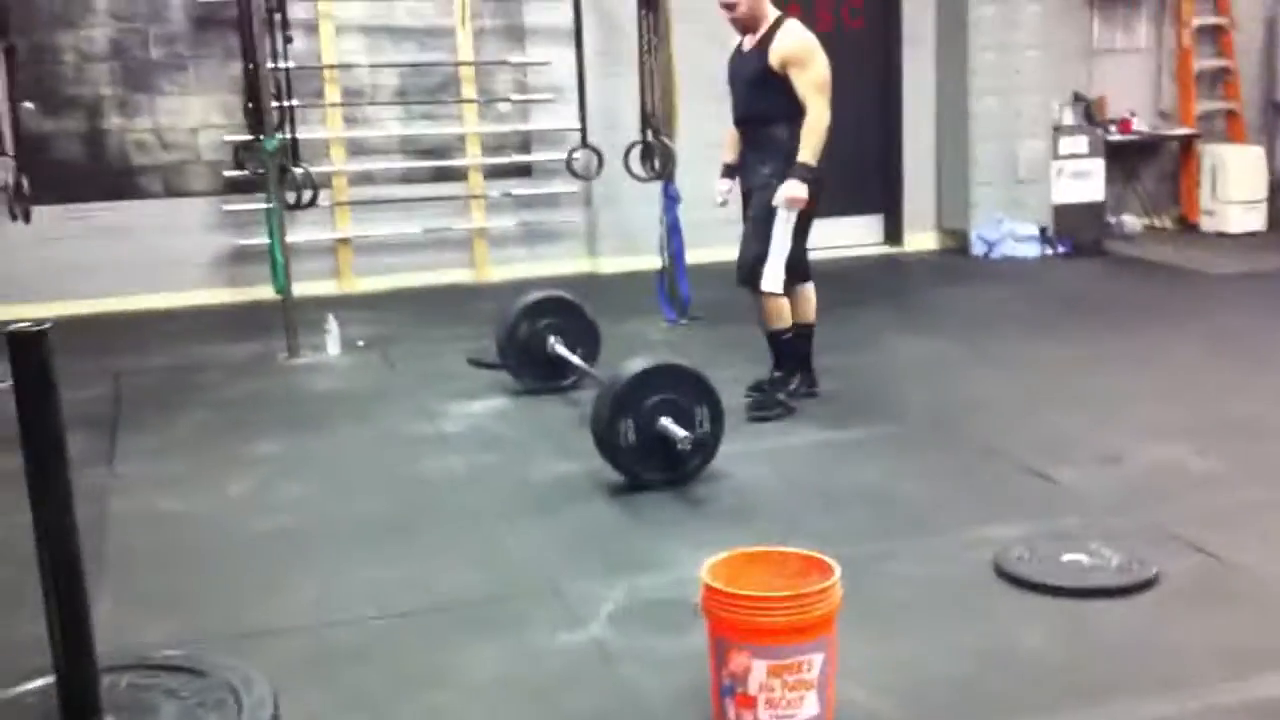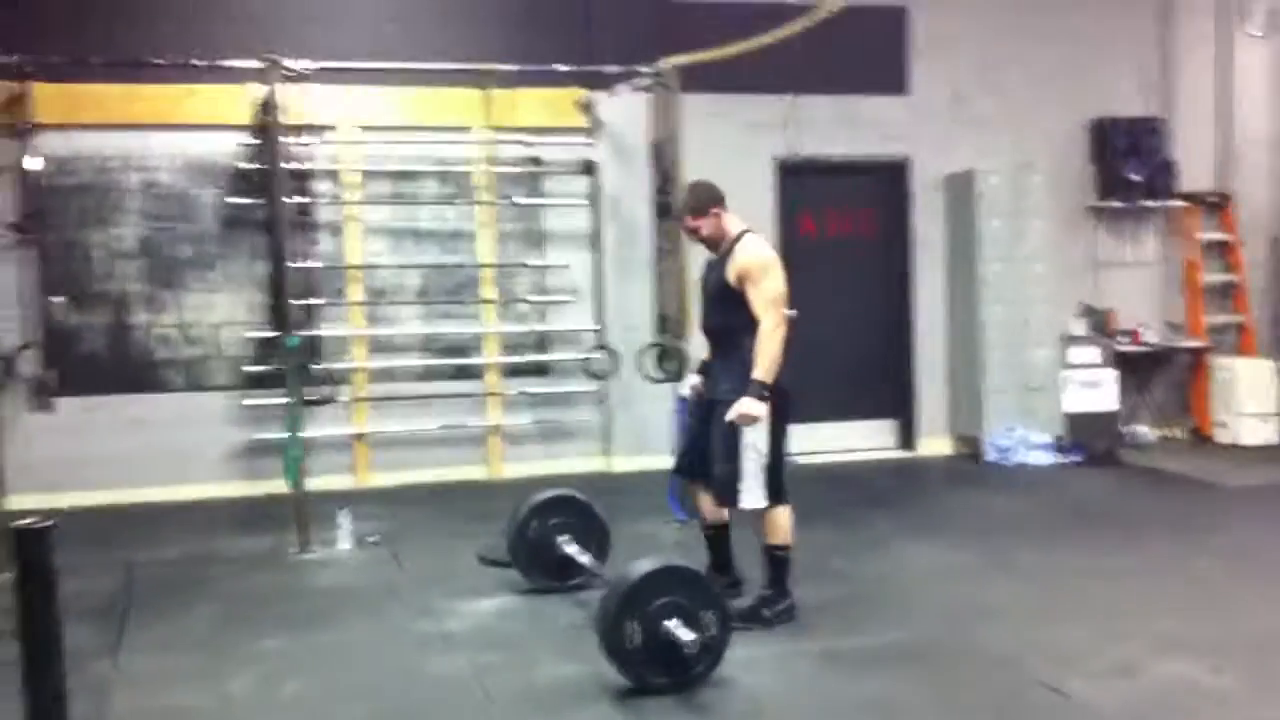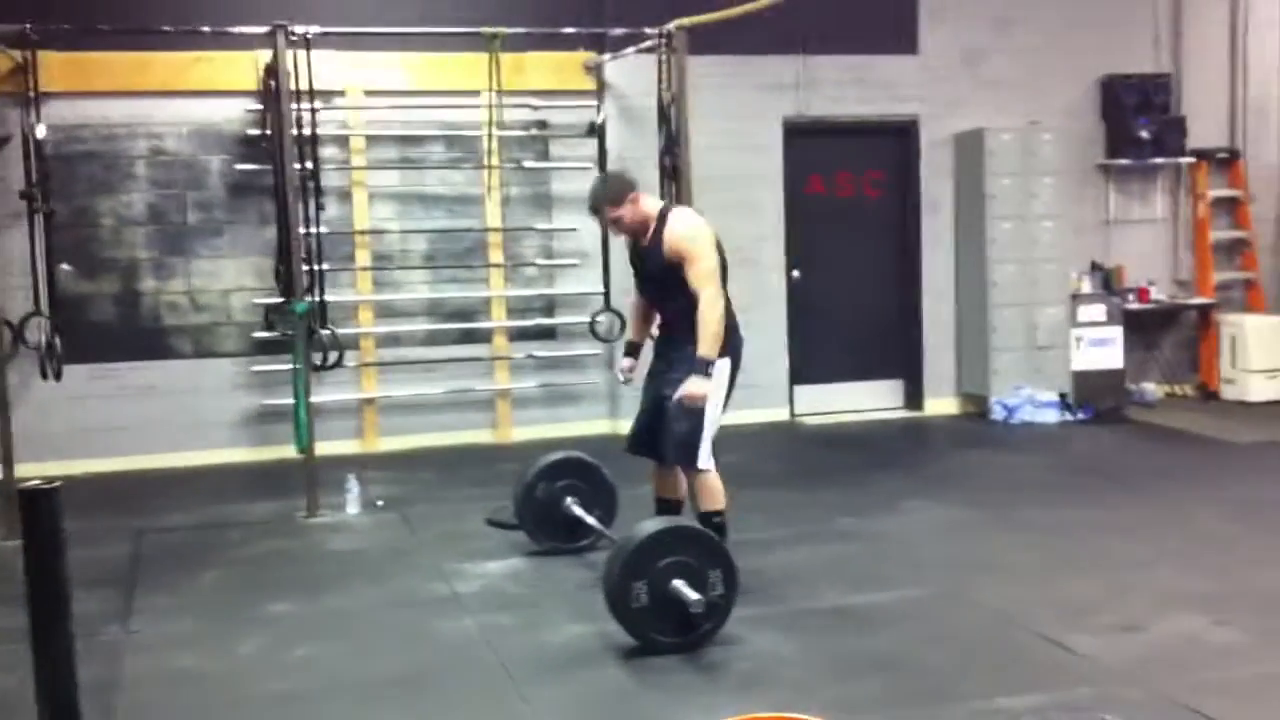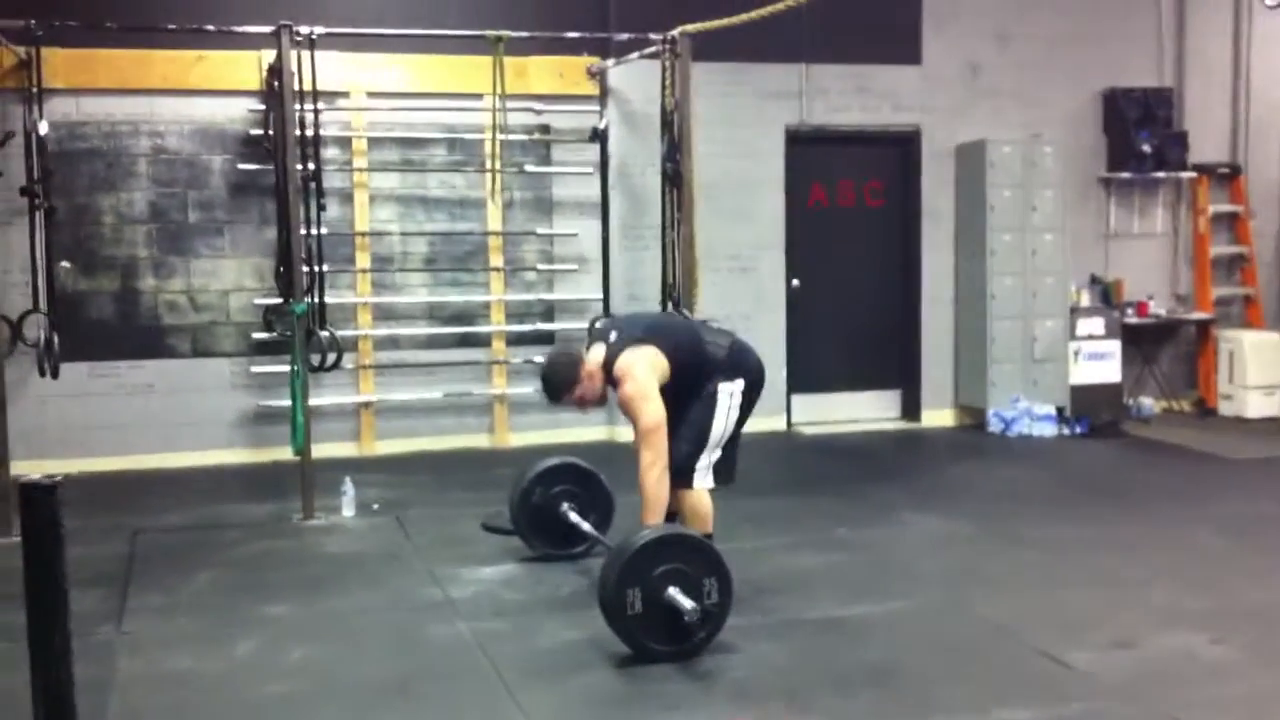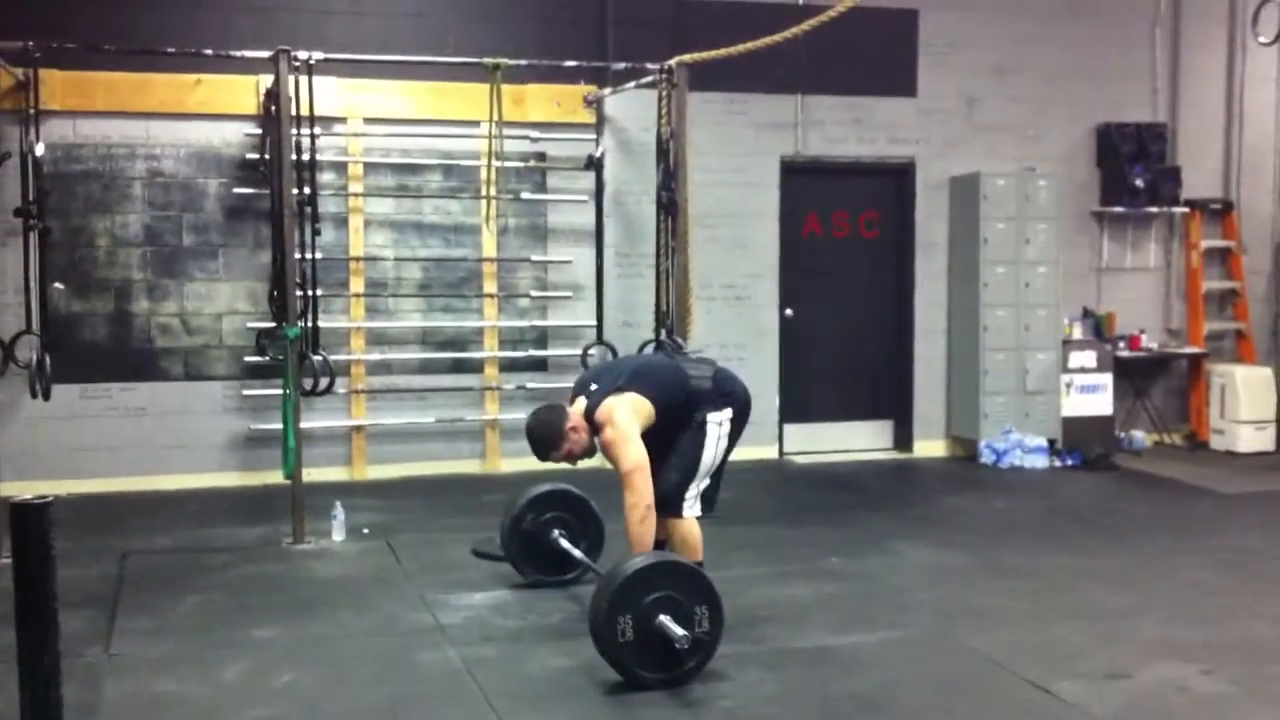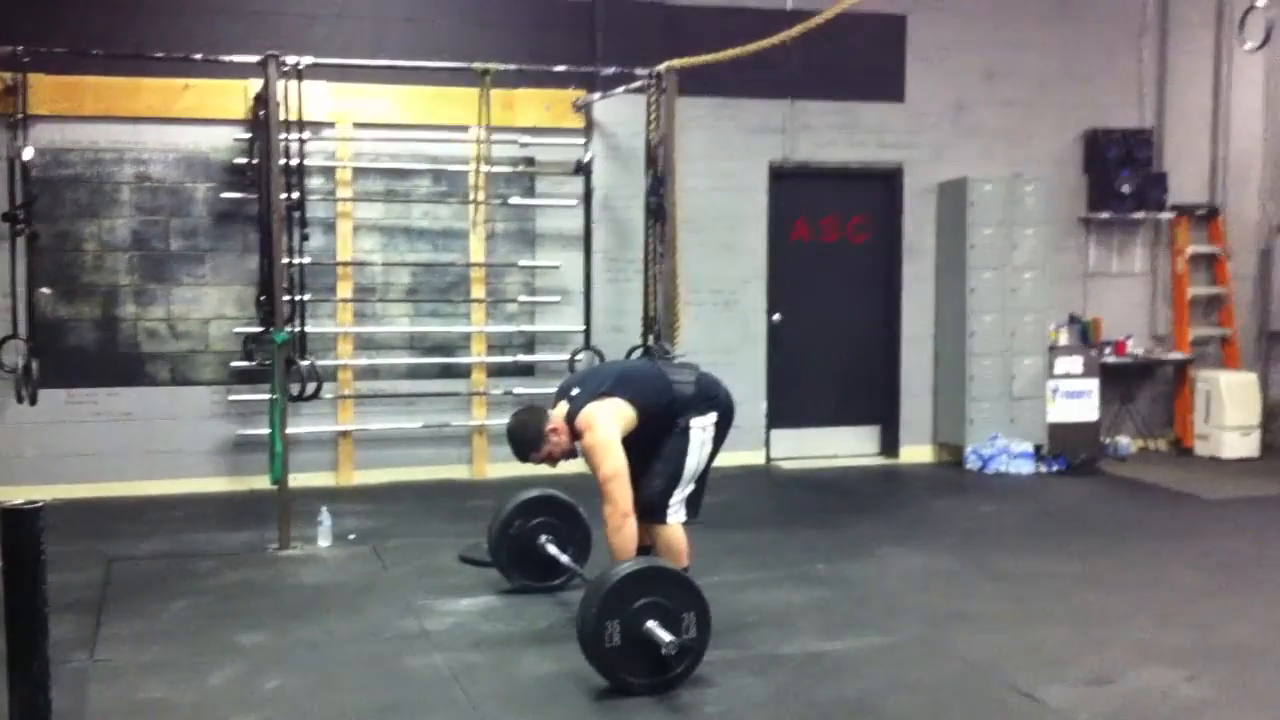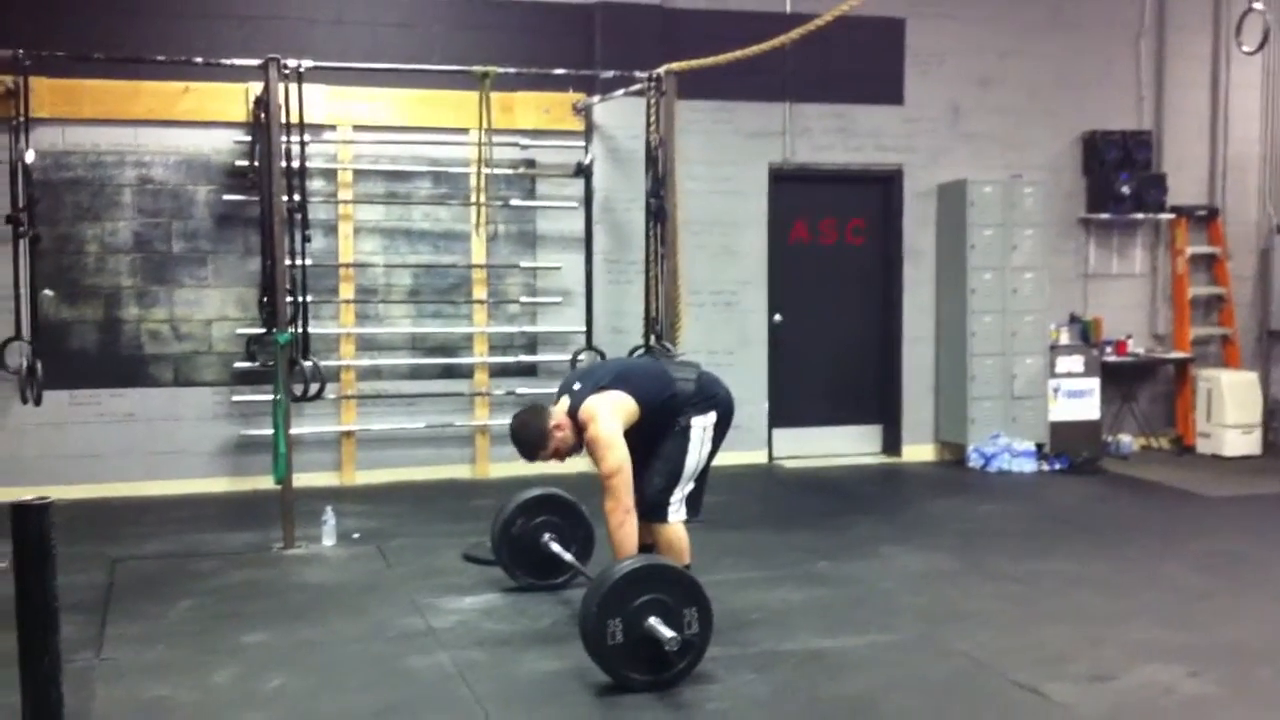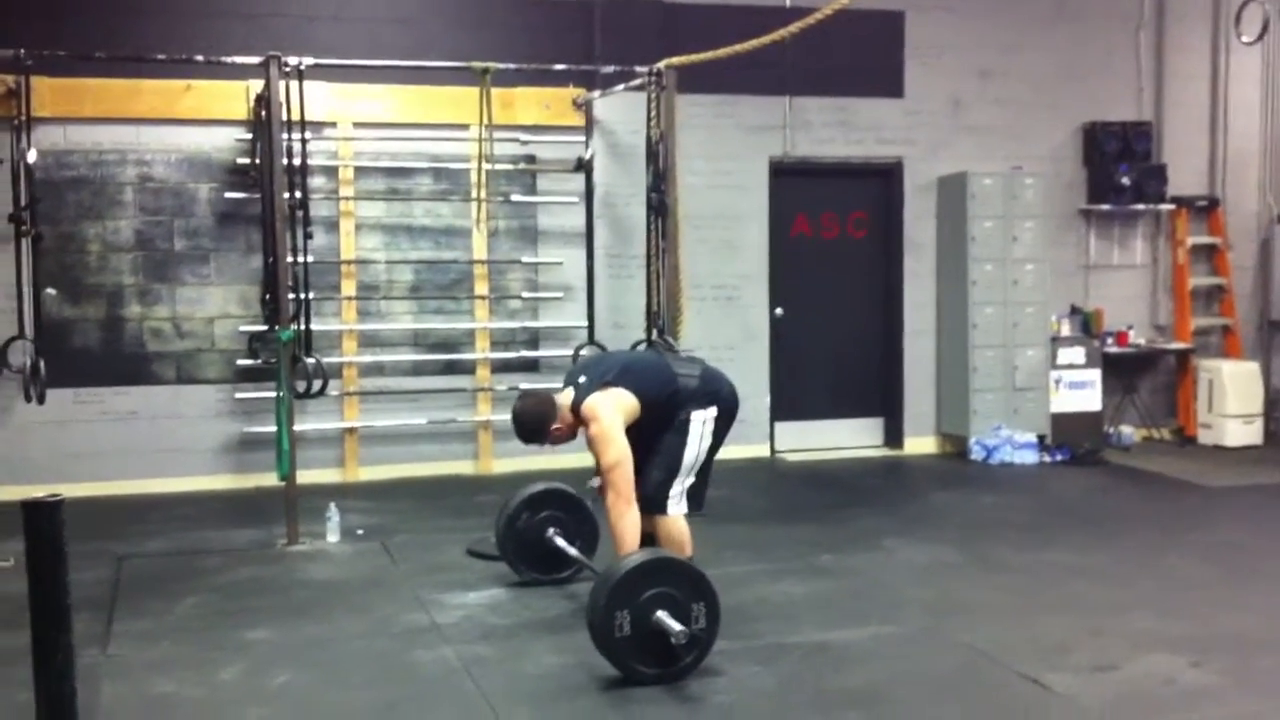
dt=0.5s
person 1, frame 1
left shoulder: (793, 42)
right shoulder: (742, 48)
left elbow: (818, 108)
left wrist: (803, 172)
right wrist: (728, 170)
left hip: (785, 175)
right hip: (757, 173)
left knee: (765, 276)
right knee: (791, 275)
left ankle: (785, 378)
right ankle: (799, 370)
person 1, frame 2
left shoulder: (753, 254)
right shoulder: (720, 256)
left elbow: (772, 324)
left wrist: (758, 391)
right wrist: (703, 369)
left hip: (747, 389)
right hip: (720, 383)
left knee: (761, 492)
right knee: (699, 473)
left ankle: (778, 595)
right ankle: (722, 571)
person 1, frame 3
left shoulder: (683, 229)
right shoulder: (638, 236)
left elbow: (711, 300)
left wrist: (702, 369)
right wrist: (632, 349)
left hip: (707, 351)
right hip: (672, 346)
left knee: (691, 452)
right knee: (658, 448)
person 1, frame 4
left shoulder: (633, 379)
right shoulder: (599, 341)
left elbow: (654, 463)
left hip: (732, 372)
left knee: (686, 467)
right knee: (669, 460)
person 1, frame 5
left shoulder: (614, 424)
right shoulder: (580, 397)
left elbow: (641, 505)
left hip: (720, 401)
right hip: (685, 400)
left knee: (674, 498)
right knee: (650, 486)
person 1, frame 6
left shoulder: (595, 428)
right shoulder: (563, 400)
left elbow: (620, 512)
left hip: (703, 406)
right hip: (669, 405)
left knee: (658, 504)
right knee: (633, 494)
person 1, frame 7
left shoulder: (597, 421)
right shoulder: (565, 398)
left elbow: (620, 508)
left hip: (703, 405)
left knee: (659, 501)
right knee: (635, 492)
person 1, frame 8
left shoulder: (600, 416)
right shoulder: (573, 385)
left elbow: (622, 501)
right wrist: (603, 472)
left hip: (707, 399)
right hip: (674, 397)
left knee: (660, 497)
right knee: (635, 483)
